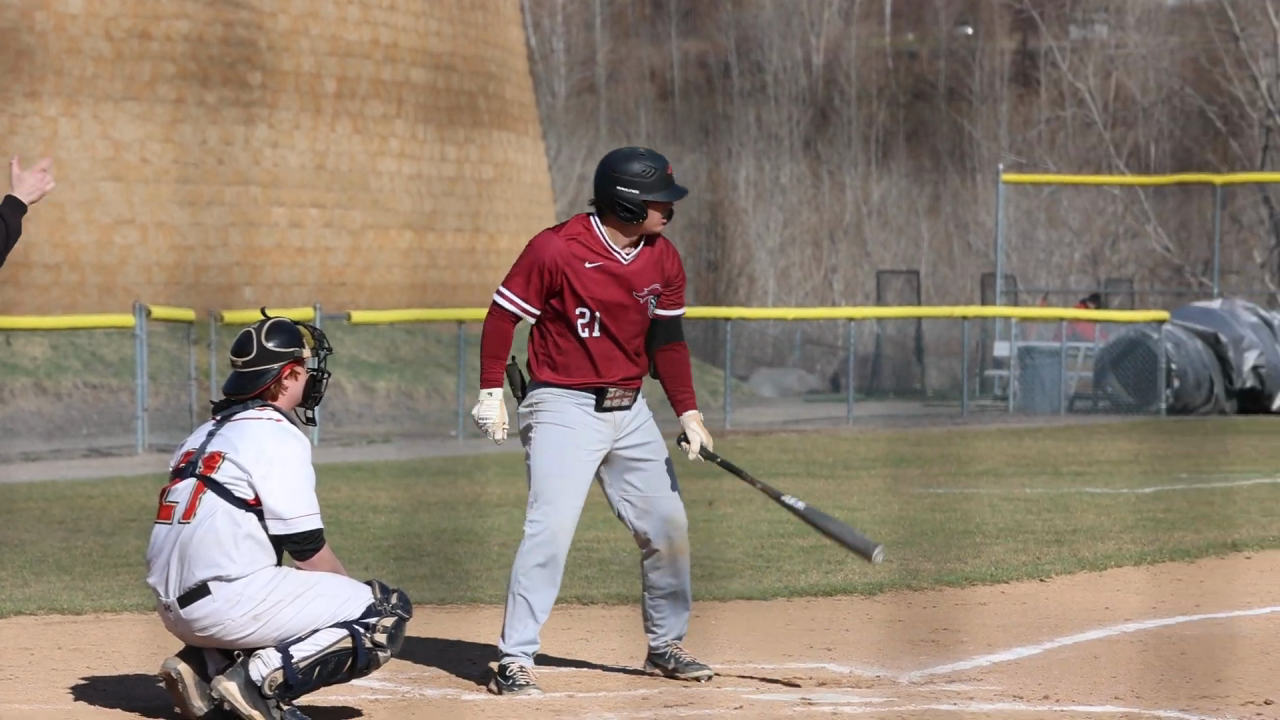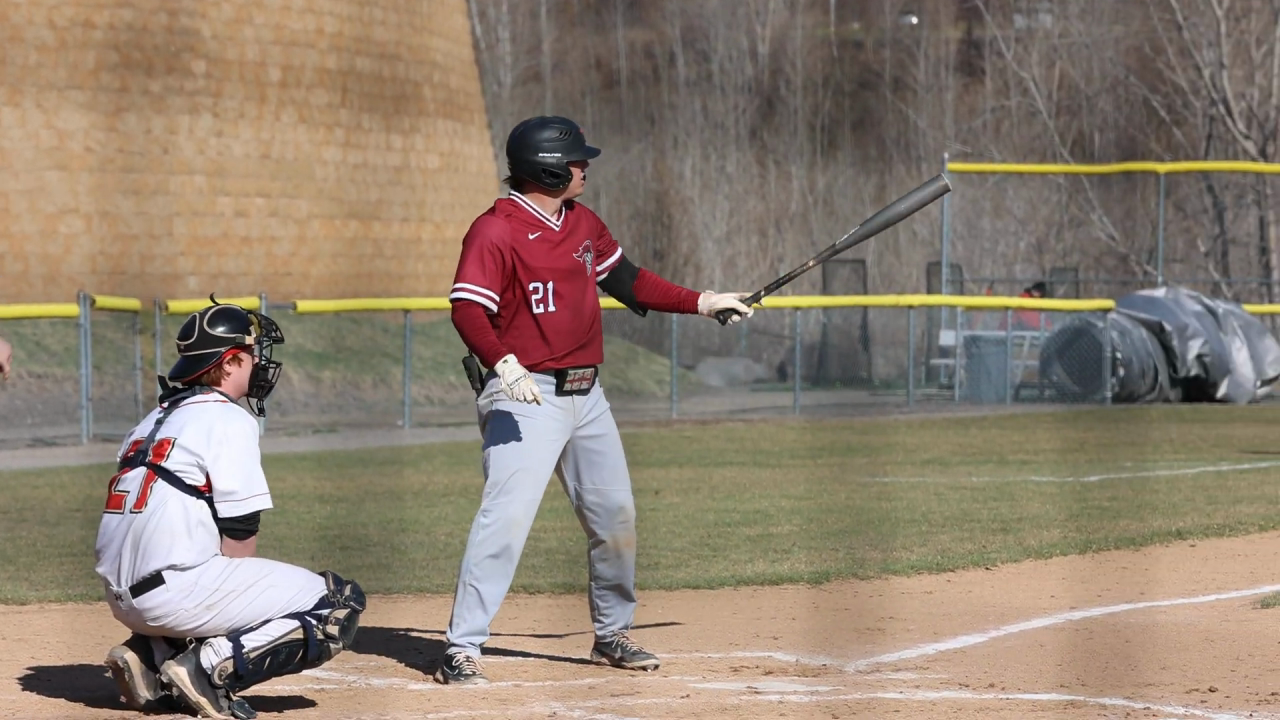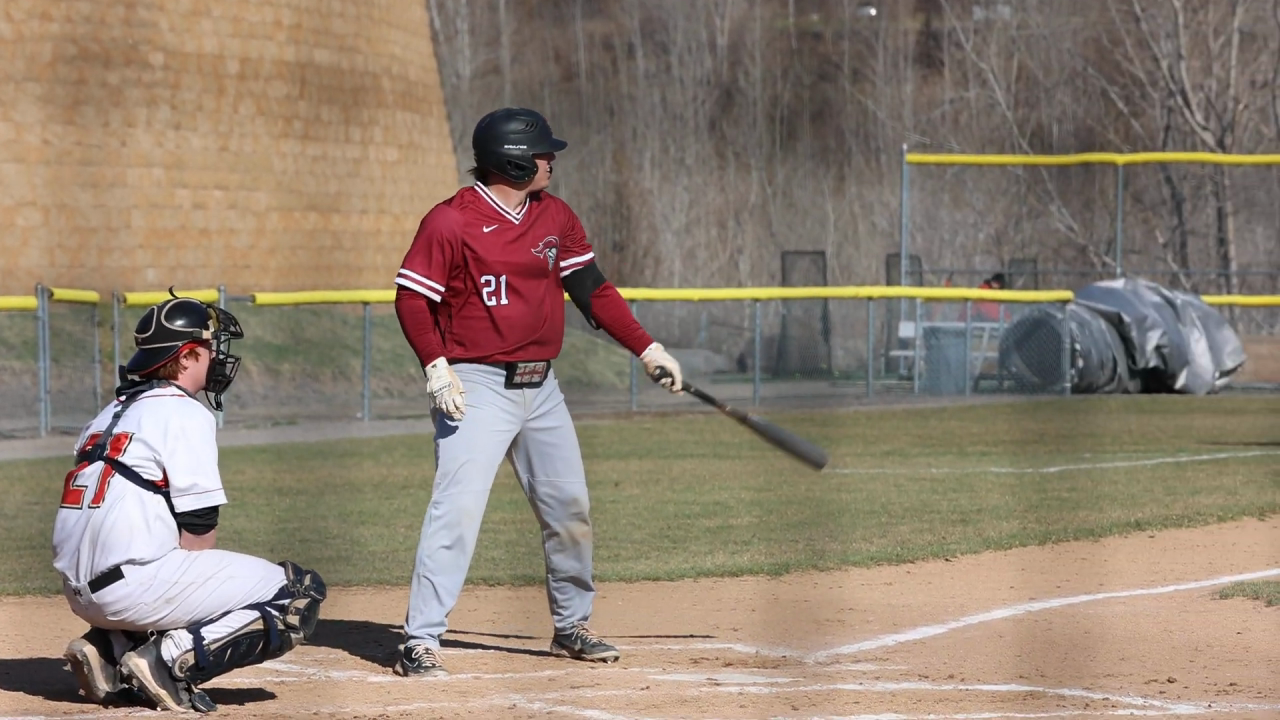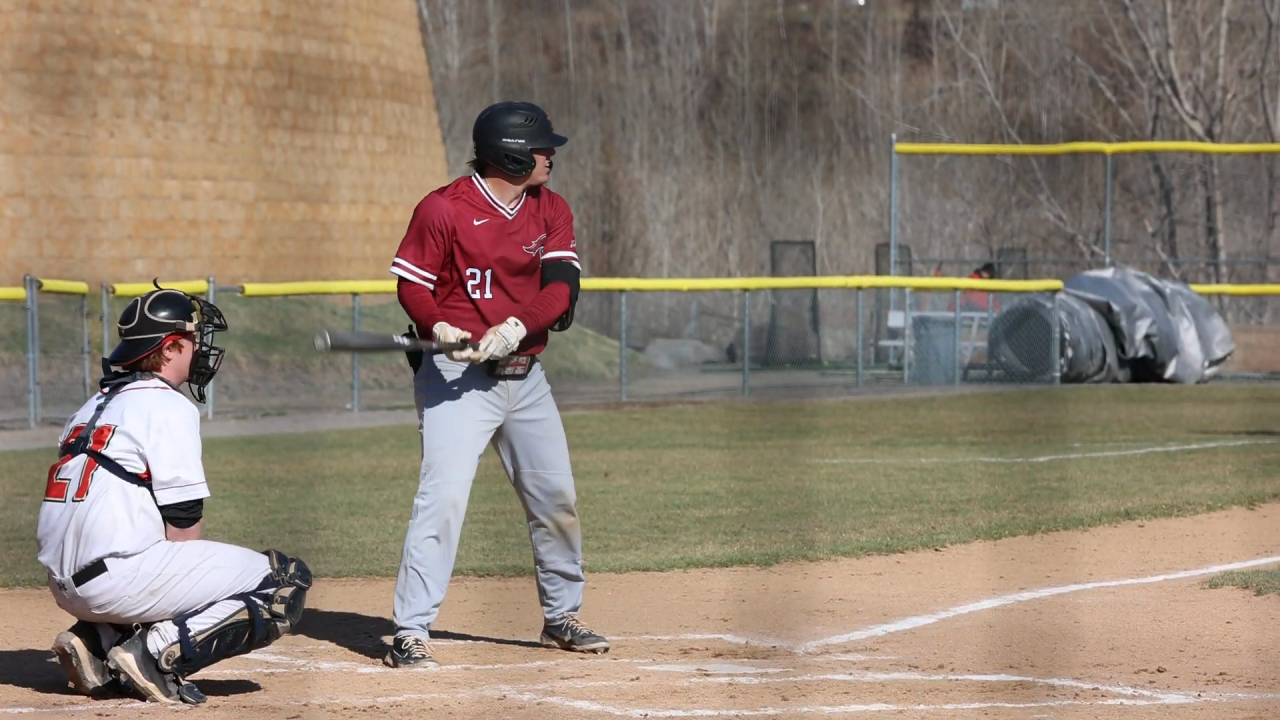
dt=0.4s
person 1, frame 1
left shoulder: (664, 258)
right shoulder: (557, 249)
left elbow: (667, 340)
right elbow: (503, 316)
left wrist: (689, 413)
right wrist: (492, 391)
left hip: (630, 410)
right hip: (563, 408)
left knee: (668, 526)
right knee: (550, 528)
left ankle: (665, 645)
right ankle: (513, 658)
person 1, frame 2
left shoulder: (583, 221)
right shoulder: (496, 229)
left elbow: (628, 280)
right elbow: (467, 310)
left wrist: (702, 301)
right wrist: (506, 364)
left hip: (586, 394)
right hip: (526, 397)
left knee: (615, 516)
right knee: (505, 518)
left ankle: (612, 635)
right ankle: (461, 647)
person 1, frame 3
left shoulder: (557, 216)
right shoulder: (450, 220)
left elbow: (592, 290)
right elbow: (411, 299)
left wrist: (646, 348)
right wrist: (436, 366)
left hip: (541, 384)
right hip: (477, 387)
left knee: (567, 508)
right knee: (456, 510)
left ankle: (572, 626)
right ankle: (419, 640)
person 1, frame 4
left shoulder: (552, 210)
right shoulder: (443, 208)
left elbow: (562, 289)
right elbow: (410, 285)
left wrist: (515, 326)
right wrist: (440, 329)
left hip: (526, 376)
right hip: (456, 377)
left knee: (556, 498)
right knee: (443, 499)
left ankle: (562, 617)
right ankle: (410, 632)
person 2, frame 1
left shoulder: (208, 431)
right shoulder: (278, 435)
right elbow: (306, 549)
right wrist: (349, 591)
left hip: (174, 606)
right hip: (224, 601)
right knee: (388, 612)
left ankle: (203, 666)
right ankle: (258, 679)
person 2, frame 2
left shoulder: (156, 418)
right shoulder: (228, 419)
left elbow: (162, 521)
right elbow: (240, 534)
right wrist: (238, 593)
left hip: (123, 597)
right hip: (173, 589)
right knee: (340, 605)
left ankle: (149, 657)
right ankle: (207, 667)
person 2, frame 3
left shoulder: (111, 412)
right shoulder: (184, 413)
left elbow: (120, 512)
right elbow: (198, 528)
right wrist: (199, 584)
left hip: (80, 590)
right hip: (131, 584)
right knee: (300, 594)
left ankle: (109, 650)
right ankle: (169, 660)
person 2, frame 4
left shoulder: (97, 403)
right shoulder: (168, 405)
right elbow: (183, 522)
right wrist: (192, 574)
left hip: (65, 584)
right hip: (116, 576)
right knee: (287, 581)
left ankle: (97, 643)
right ankle: (155, 654)
